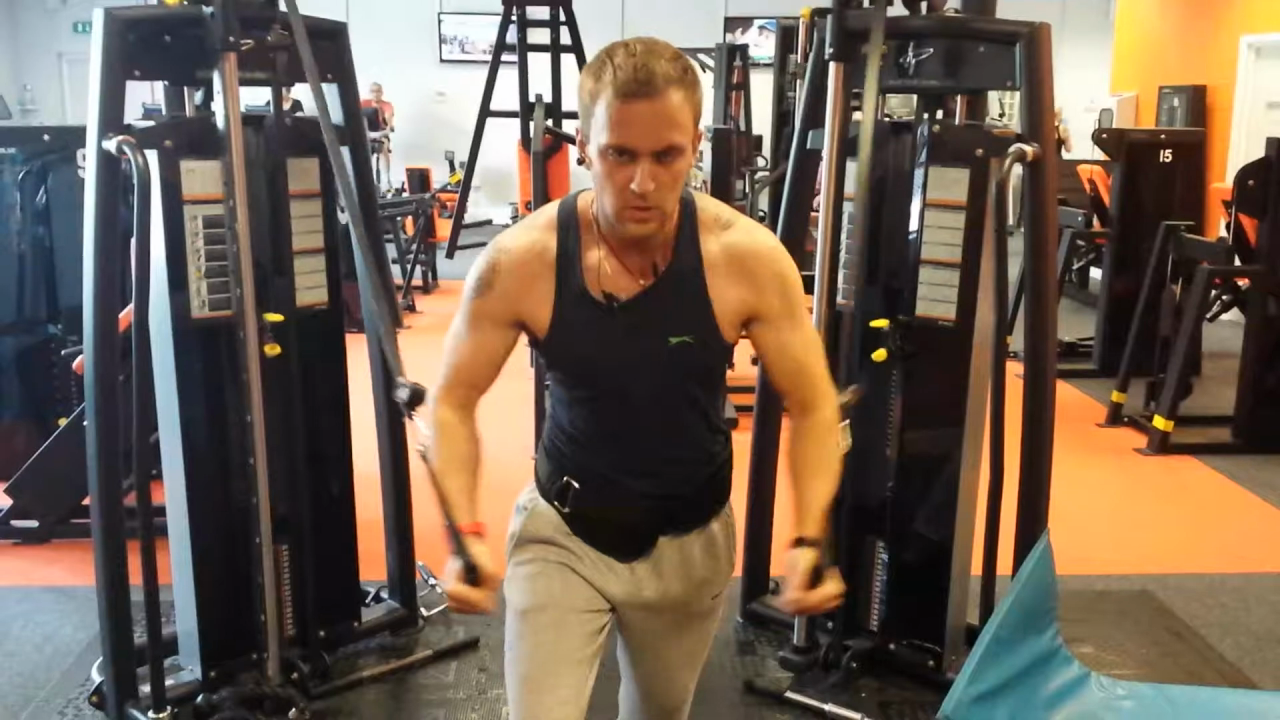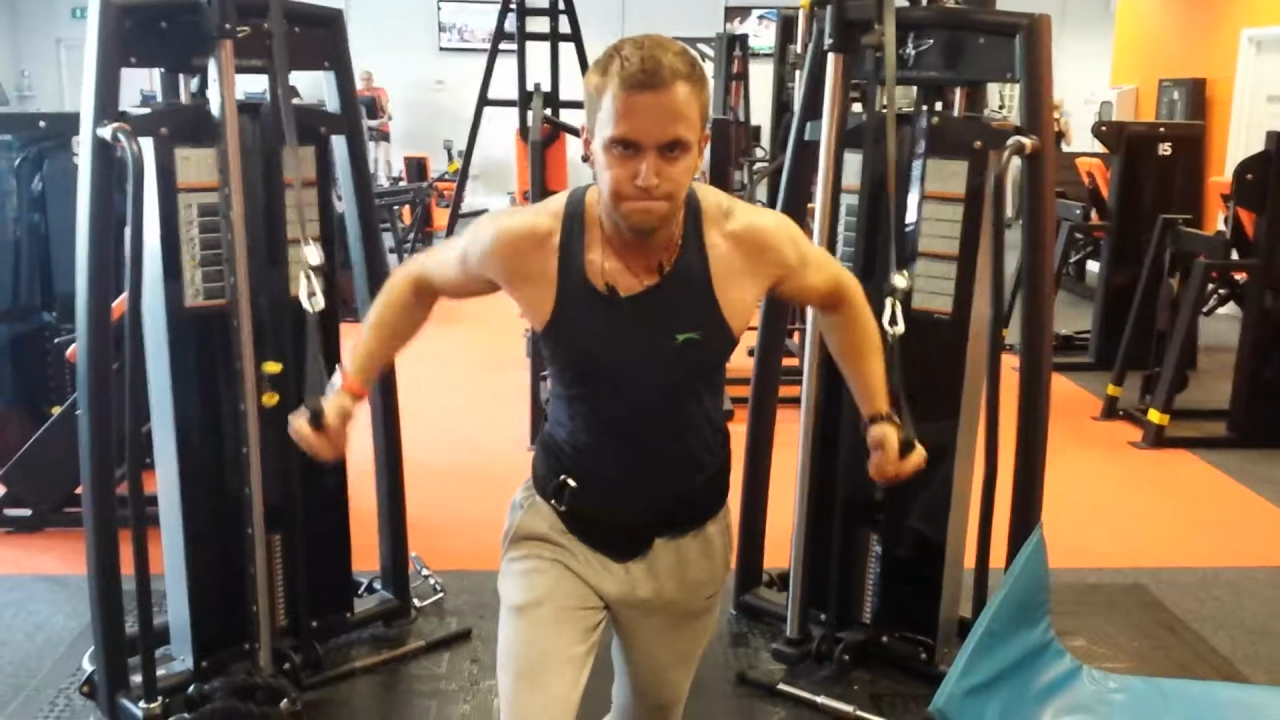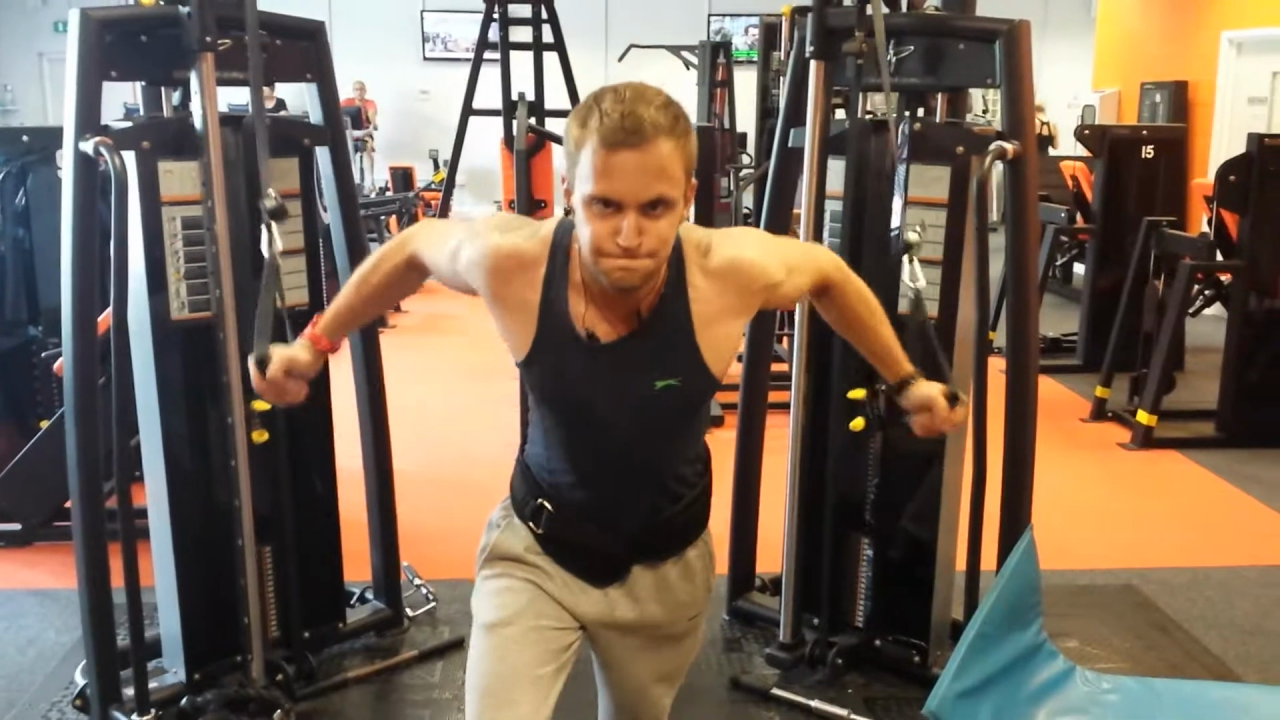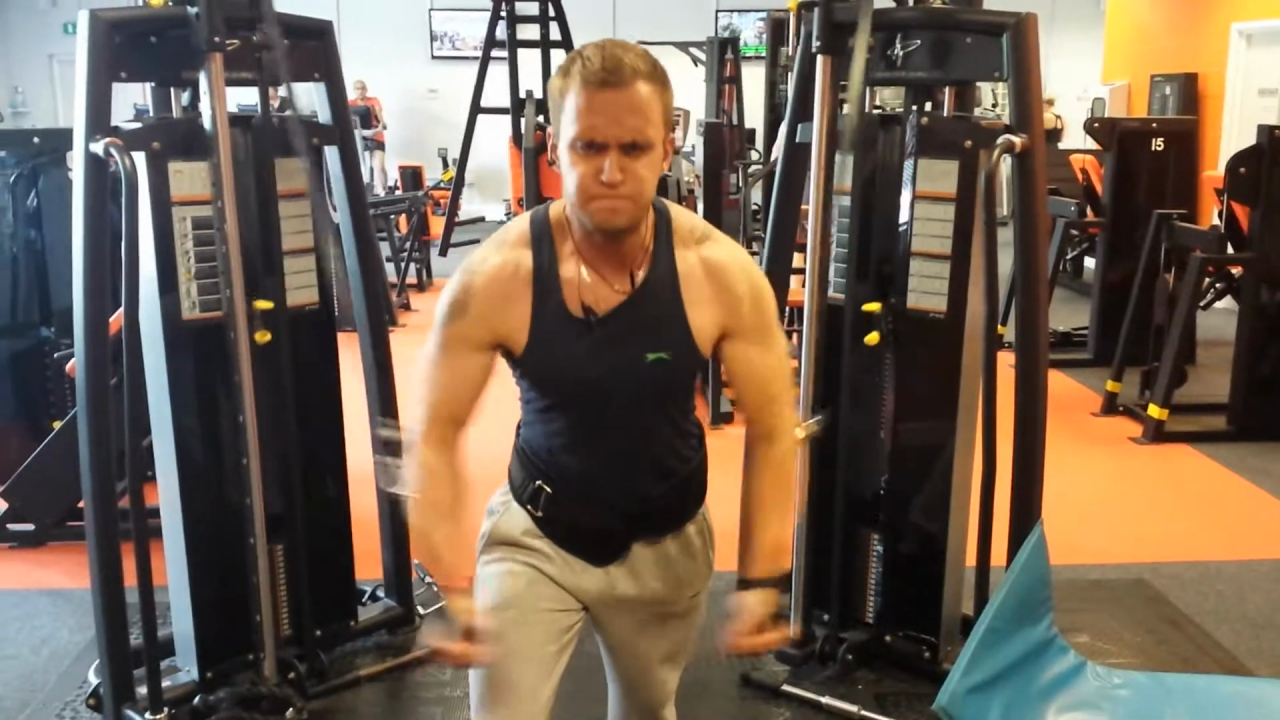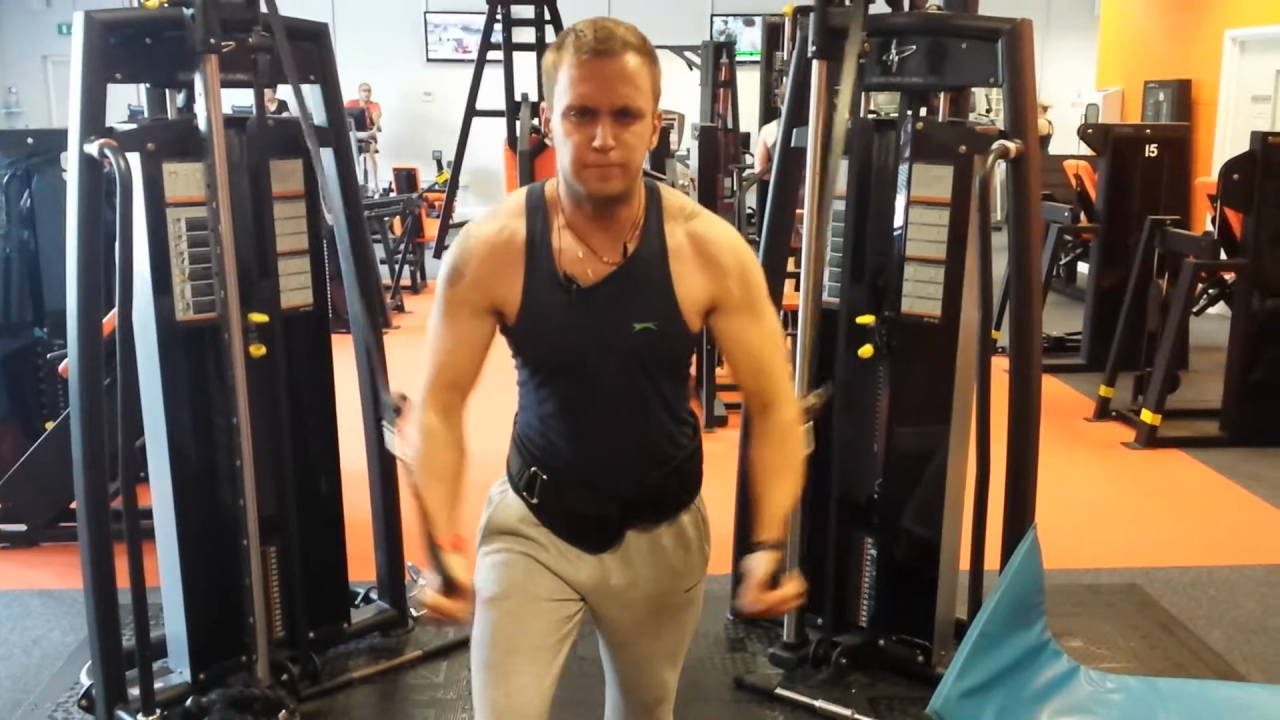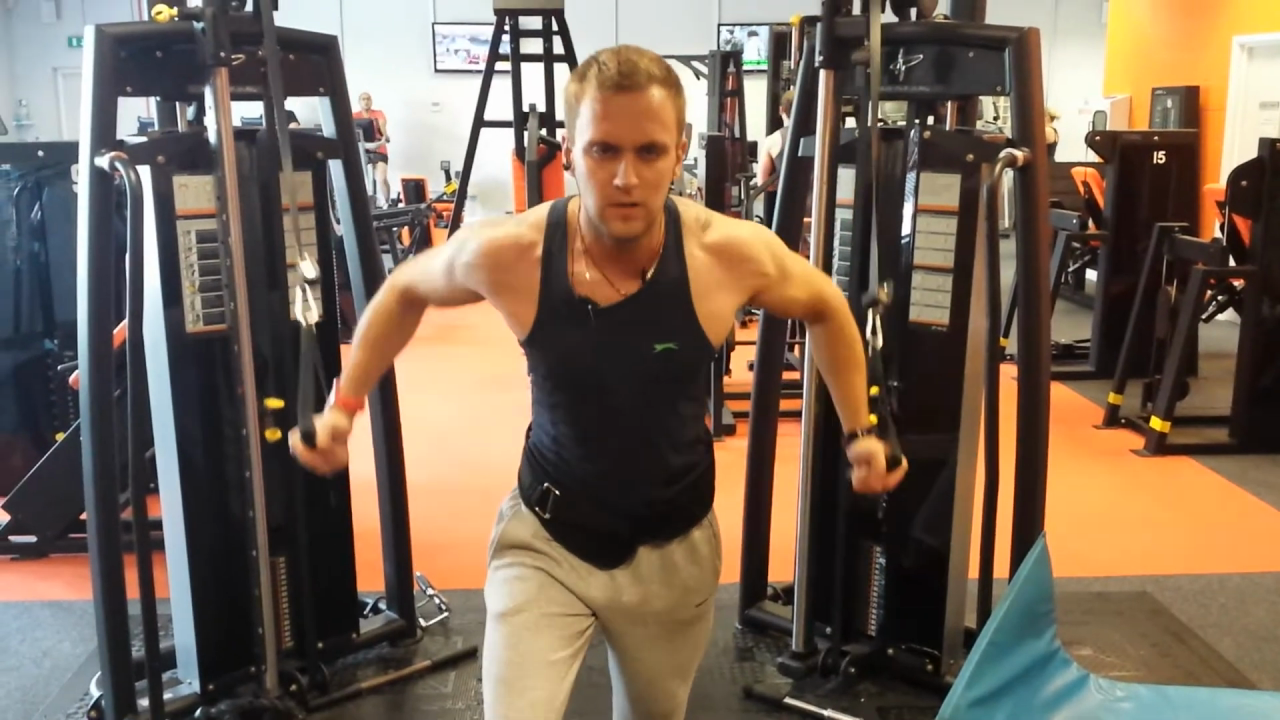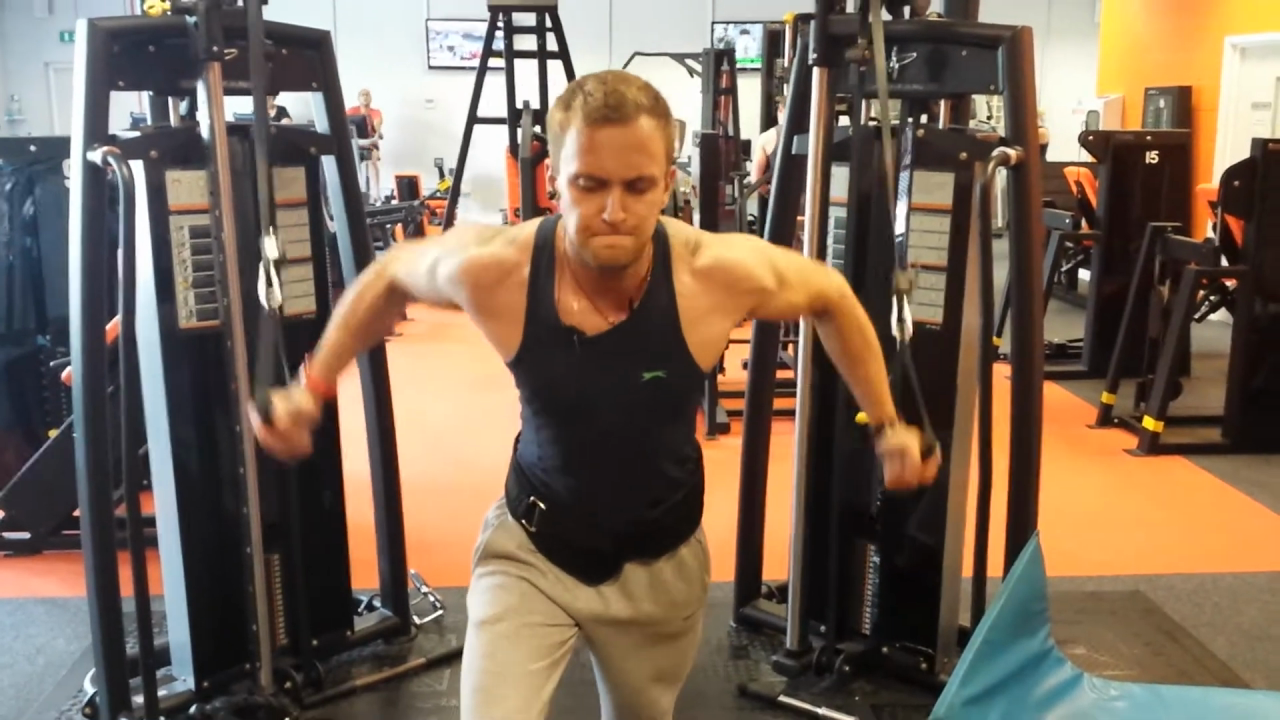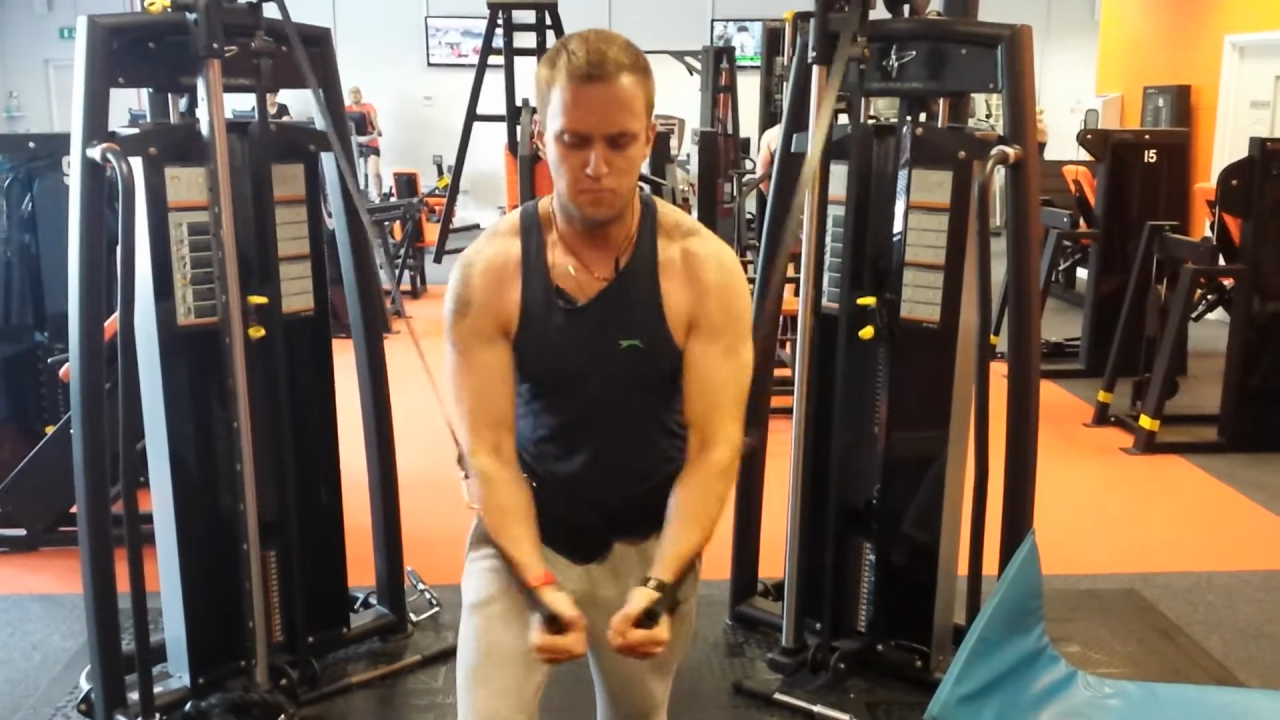
dt=0.4s
person 1, frame 1
left shoulder: (748, 256)
right shoulder: (520, 260)
left elbow: (812, 405)
right elbow: (453, 402)
left wrist: (806, 539)
right wrist: (469, 534)
left hip: (690, 537)
right hip: (563, 530)
person 1, frame 2
left shoulder: (751, 240)
right shoulder: (527, 241)
left elbow: (839, 298)
right elbow: (418, 279)
left wrist: (878, 415)
right wrist: (349, 388)
left hip: (686, 537)
right hip: (559, 529)
person 1, frame 3
left shoulder: (735, 271)
right shoulder: (511, 259)
left elbow: (828, 273)
right elbow: (418, 246)
left wrist: (905, 380)
right wrist: (314, 344)
left hip: (668, 561)
right hip: (537, 550)
person 1, frame 4
left shoulder: (722, 273)
right shoulder: (494, 277)
left elbow: (771, 436)
right elbow: (436, 438)
left wrist: (761, 580)
right wrist: (457, 592)
left hip: (666, 540)
right hip: (536, 532)
person 1, frame 5
left shoulder: (709, 248)
right shoulder: (489, 249)
left elbow: (774, 405)
right elbow: (439, 404)
left wrist: (770, 544)
right wrist: (448, 547)
left hip: (661, 528)
right hip: (535, 522)
person 1, frame 6
left shoulder: (731, 253)
right shoulder: (507, 252)
left elbow: (825, 309)
right elbow: (407, 289)
left wrist: (858, 431)
right wrist: (344, 404)
left hip: (673, 545)
right hip: (545, 537)
person 1, frame 7
left shoulder: (722, 272)
right shoulder: (494, 268)
left elbow: (829, 294)
right elbow: (394, 274)
left wrist: (888, 424)
right wrist: (313, 388)
left hip: (661, 559)
right hip: (530, 548)
person 1, frame 8
left shoulder: (703, 266)
right shoulder: (488, 268)
left elbow: (715, 448)
right elbow: (485, 452)
left wrist: (662, 587)
right wrist: (538, 589)
left hip: (650, 537)
right hip: (525, 526)
